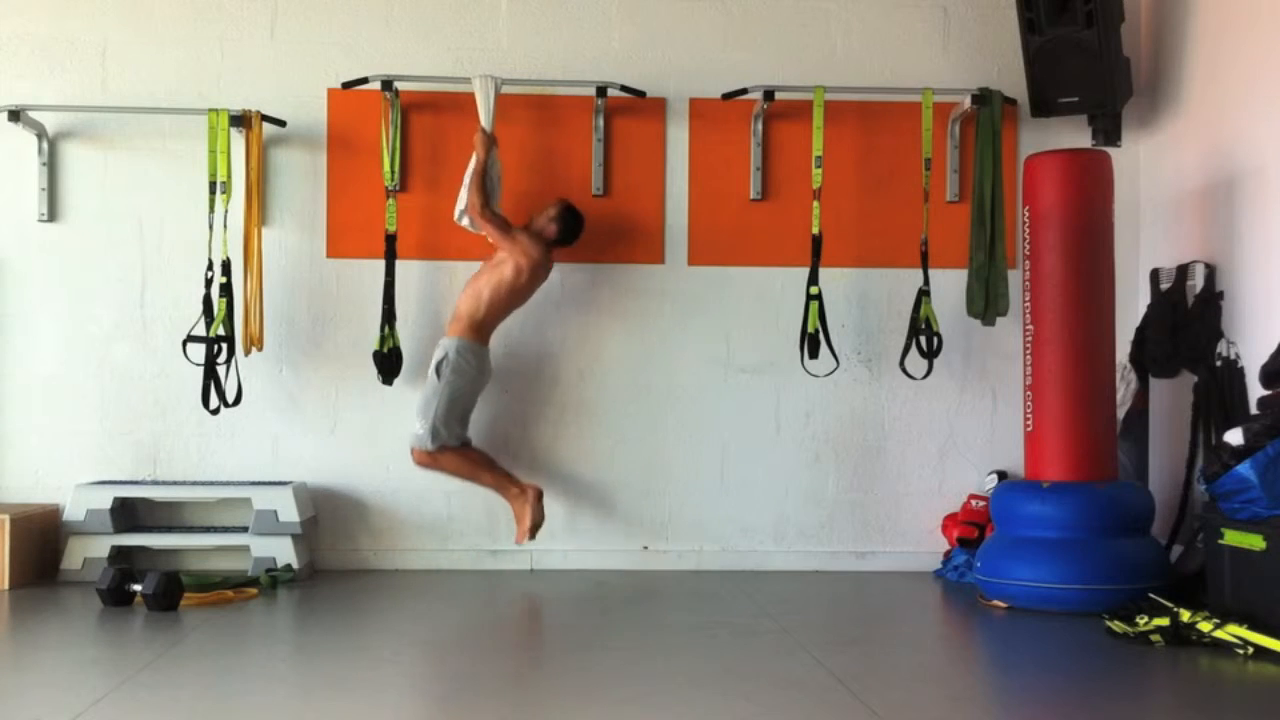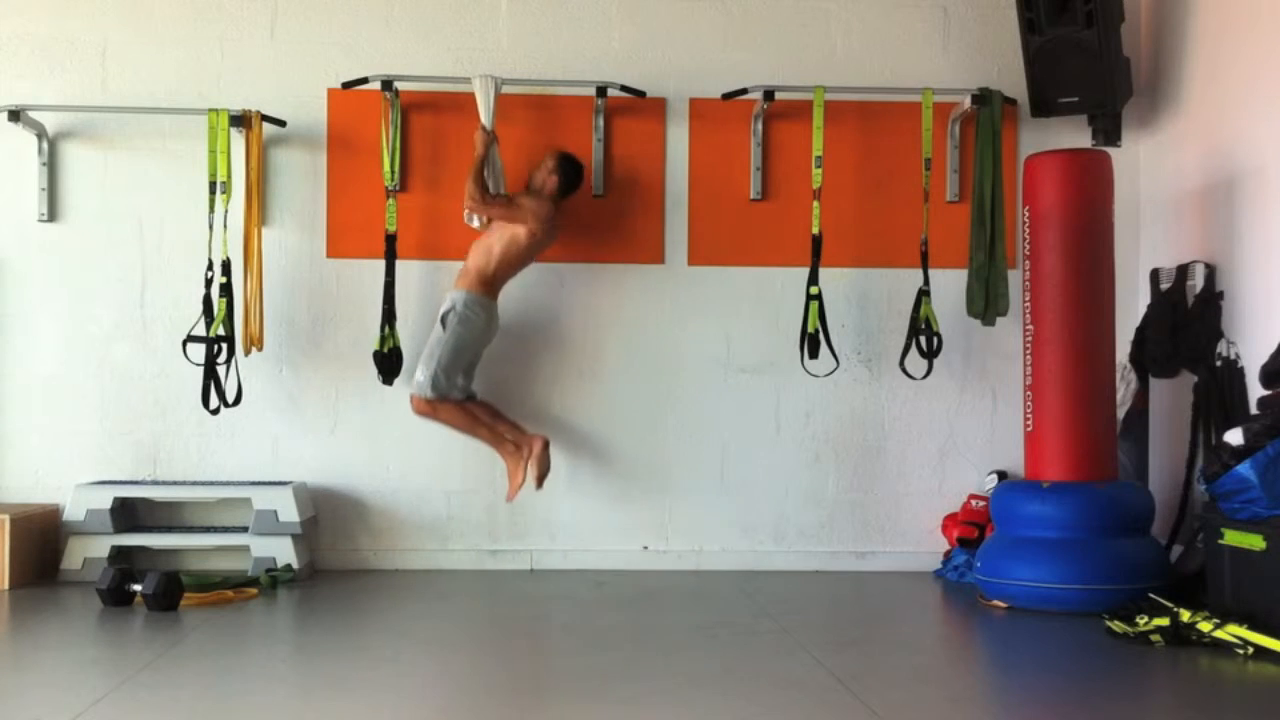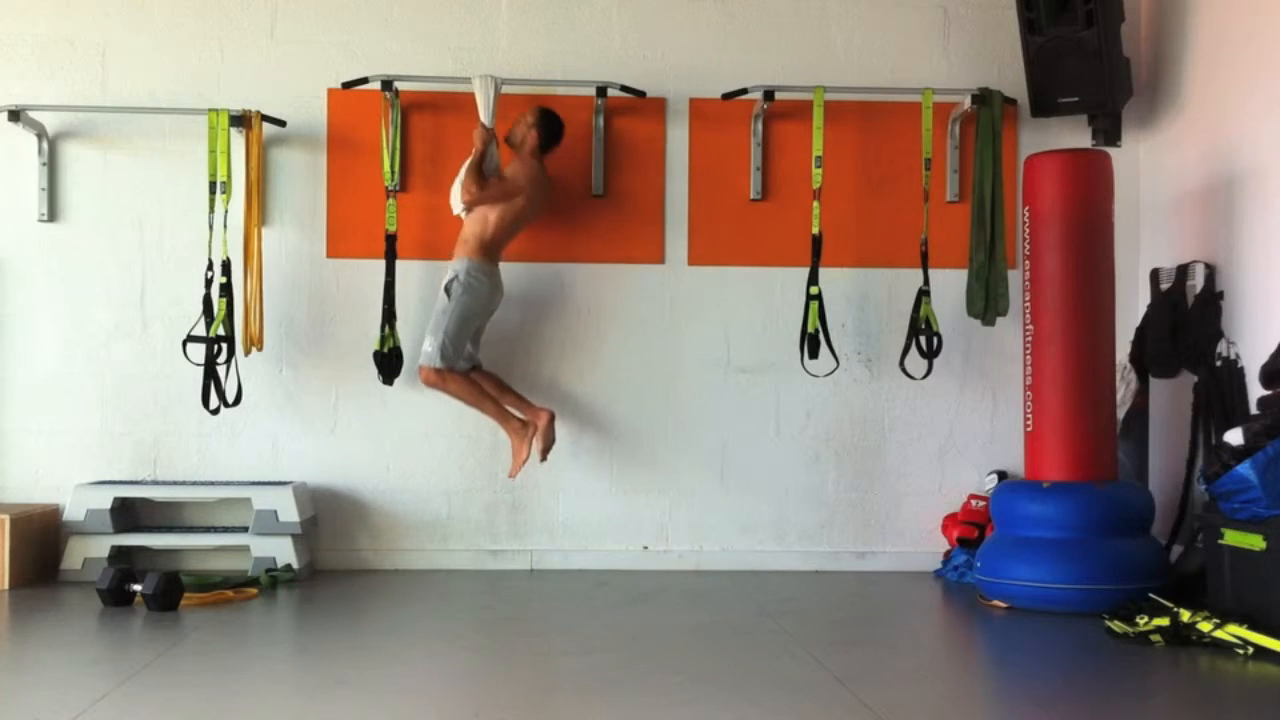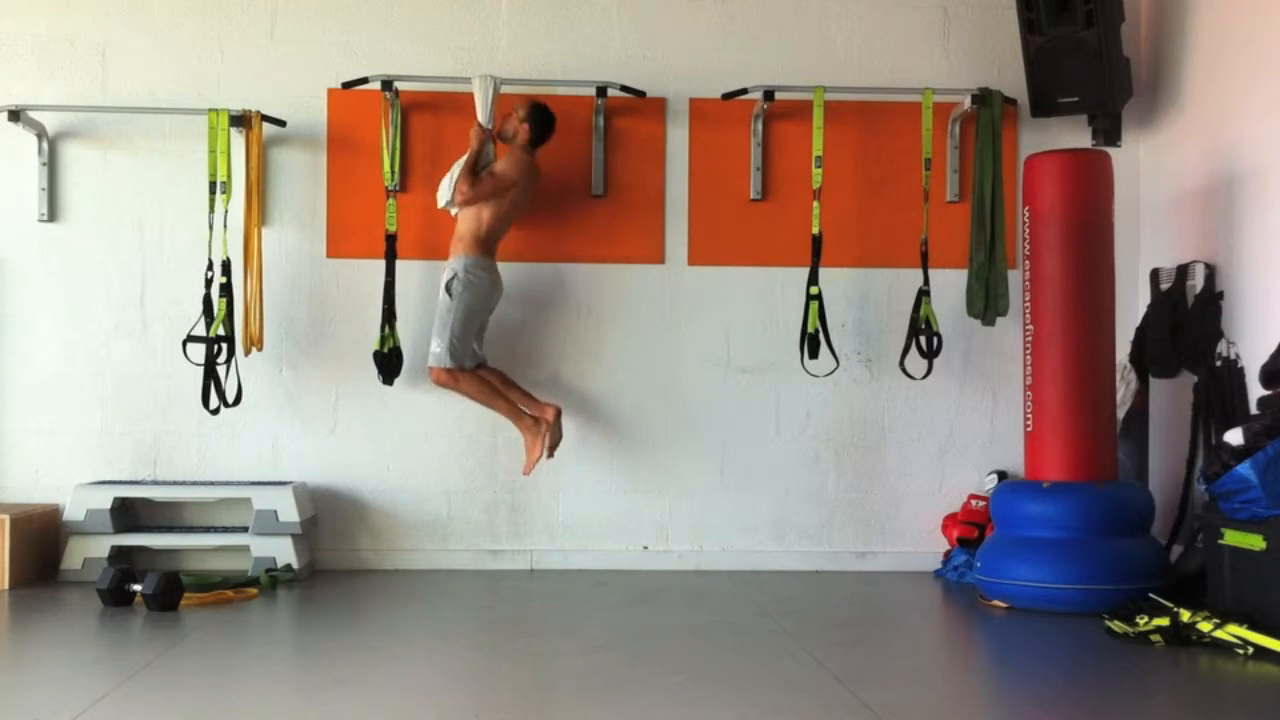
dt=0.2s
person 1, frame 1
left shoulder: (532, 251)
right shoulder: (529, 254)
left elbow: (478, 210)
right elbow: (488, 216)
left wrist: (482, 154)
right wrist: (487, 159)
left hip: (458, 352)
right hip: (468, 352)
left knee: (426, 452)
right knee: (450, 444)
left ankle: (516, 491)
right ankle: (519, 488)
person 1, frame 2
left shoulder: (540, 209)
right shoulder: (535, 212)
left elbow: (474, 201)
right elbow: (489, 203)
left wrist: (481, 151)
right wrist: (488, 155)
left hip: (467, 305)
right hip: (476, 307)
left knee: (425, 399)
right knee: (455, 396)
left ankle: (512, 449)
right ankle: (529, 441)
person 1, frame 3
left shoulder: (527, 170)
right shoulder: (528, 175)
left elbow: (471, 194)
right elbow: (483, 196)
left wrist: (480, 148)
right wrist: (484, 150)
left hip: (470, 275)
right hip: (480, 276)
left knee: (433, 371)
right knee: (464, 368)
left ankle: (516, 427)
right ankle: (535, 415)
person 1, frame 4
left shoulder: (517, 162)
right shoulder: (518, 167)
left elbow: (464, 194)
right elbow: (473, 195)
left wrist: (476, 147)
right wrist: (479, 149)
left hip: (468, 271)
right hip: (477, 272)
left knee: (444, 371)
right knee: (470, 366)
left ankle: (528, 423)
right ankle: (542, 411)
